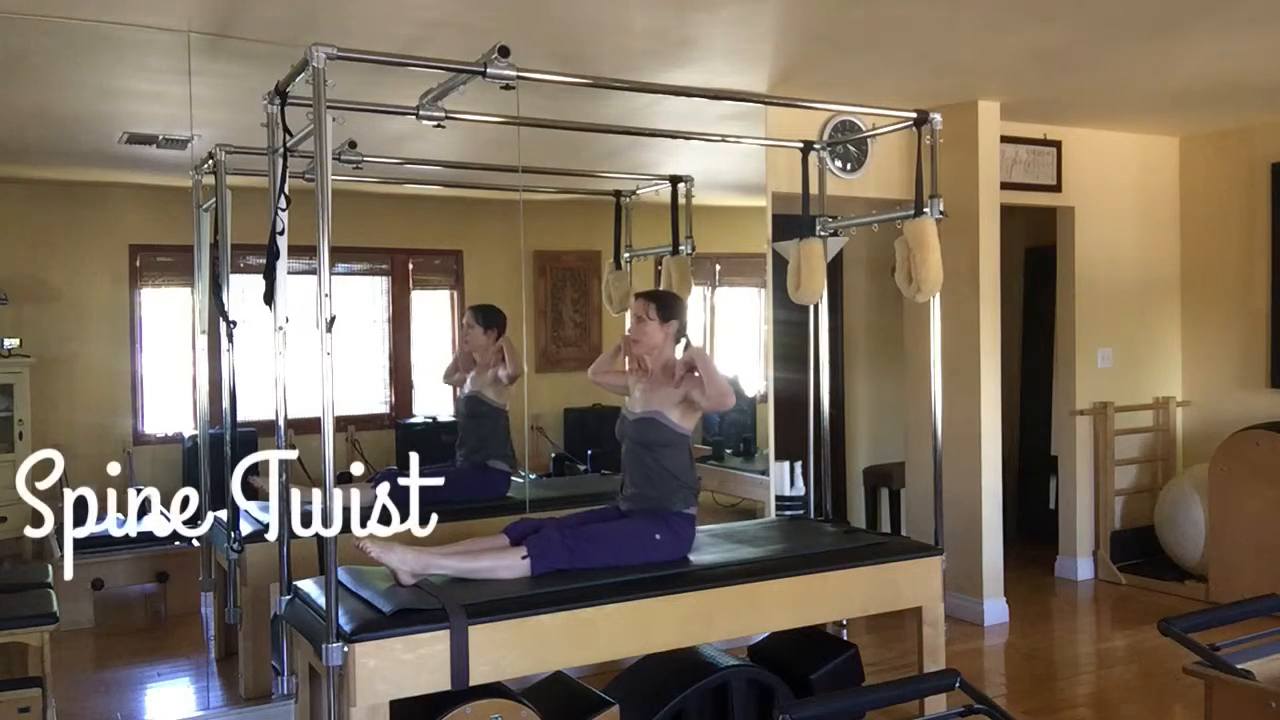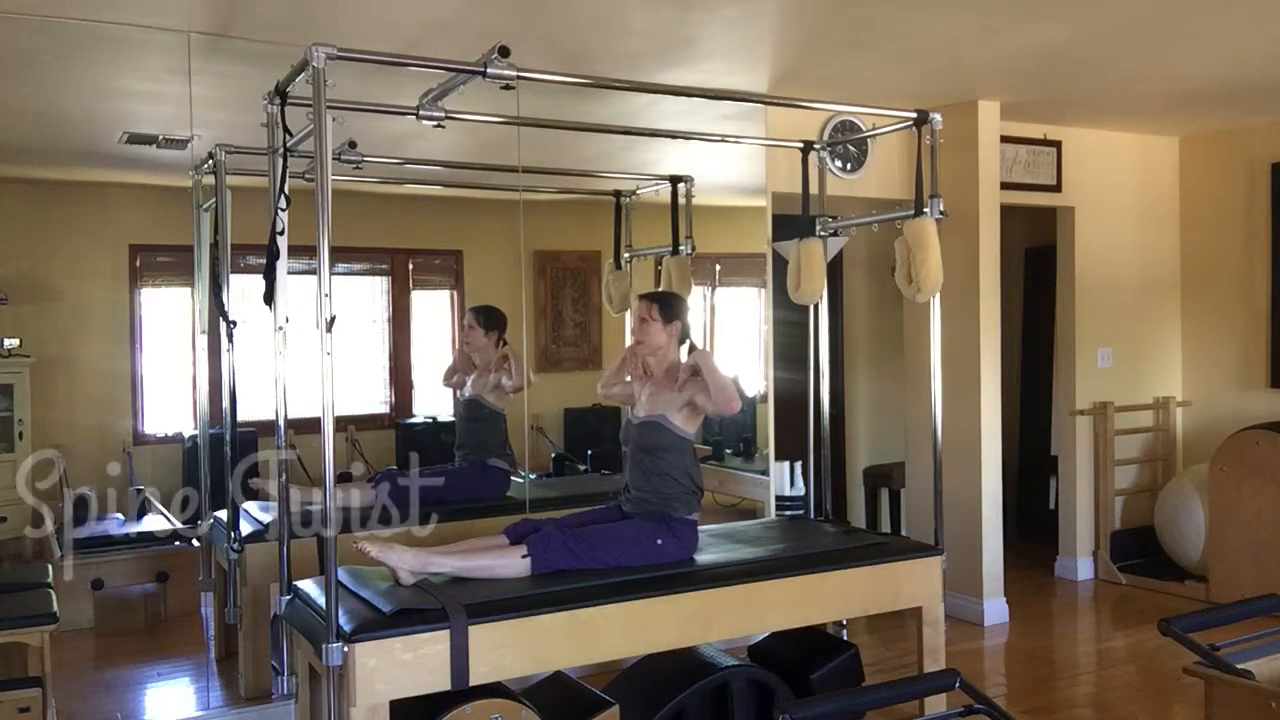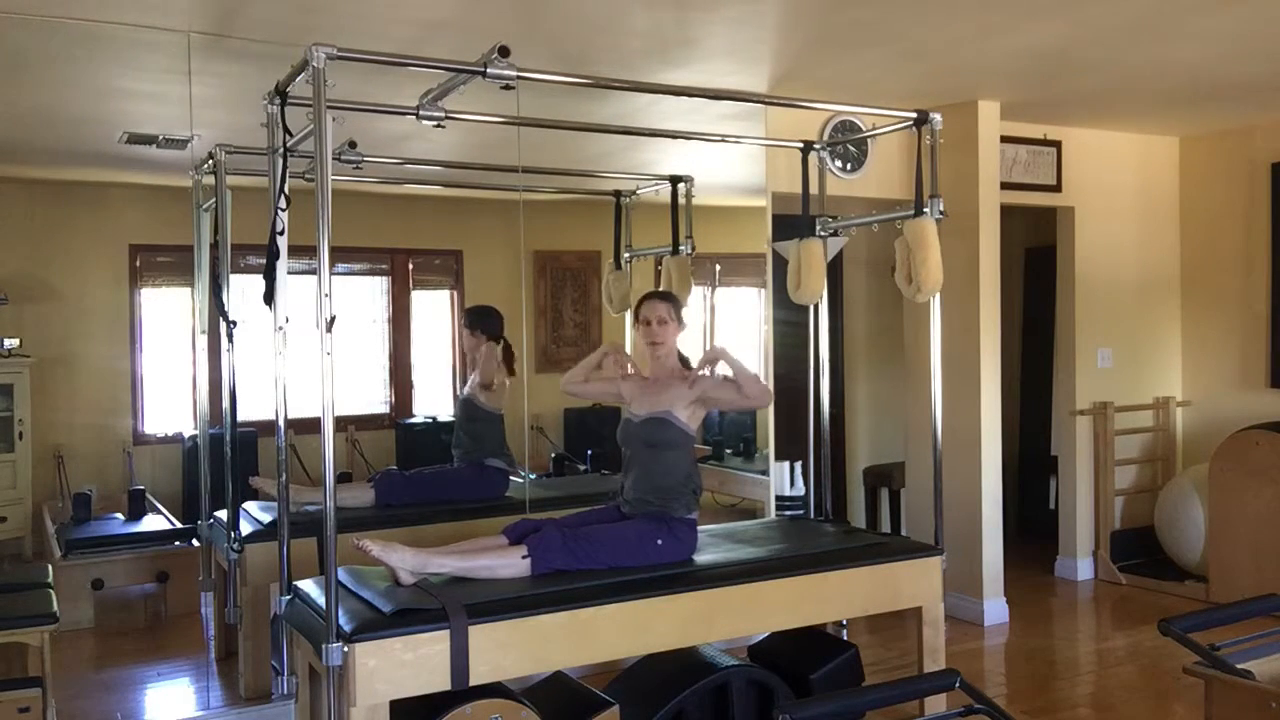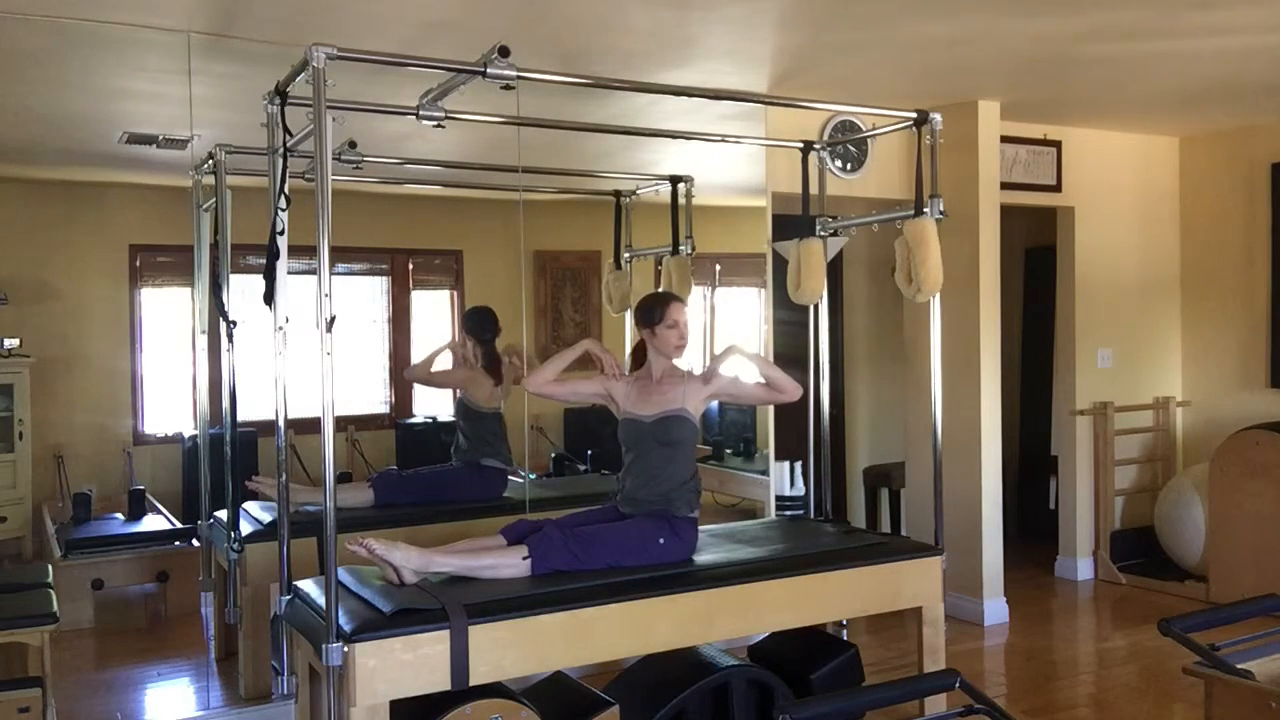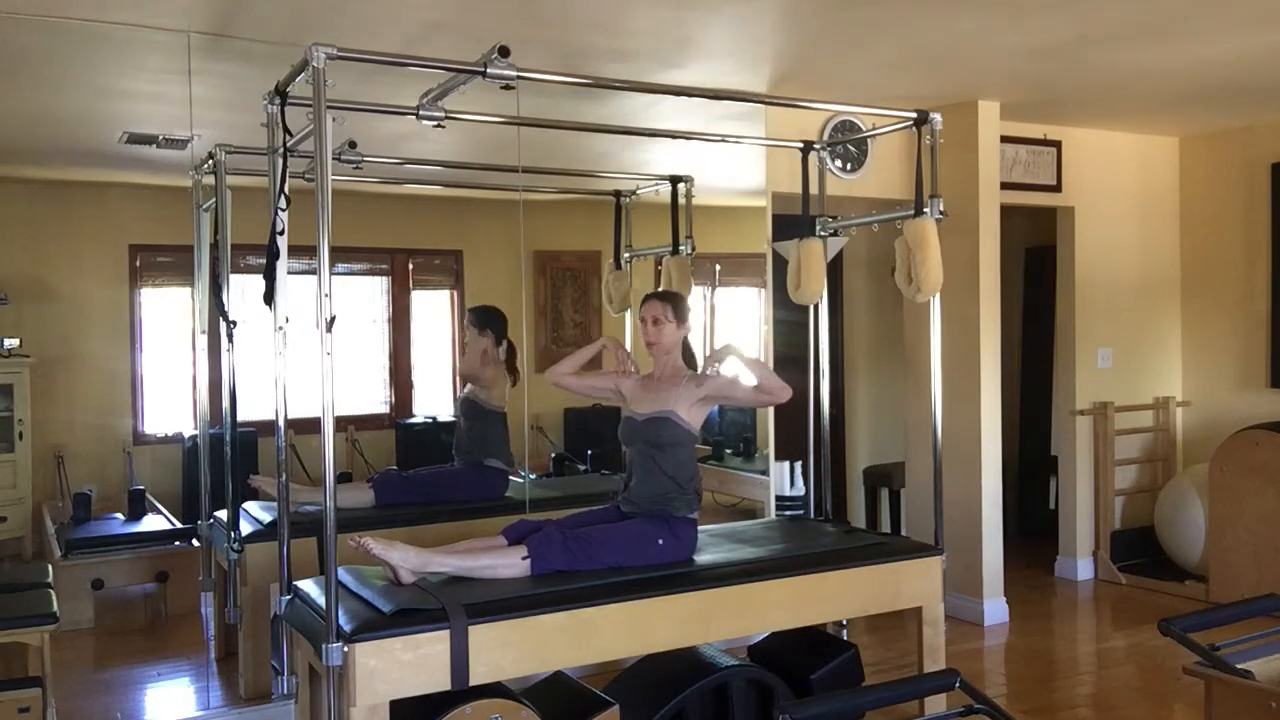
dt=1s
person 1, frame 1
left shoulder: (686, 385)
right shoulder: (639, 381)
left elbow: (725, 400)
right elbow: (595, 374)
left wrist: (698, 355)
right wrist: (621, 345)
left hip: (668, 525)
right hip: (630, 511)
left knee: (557, 547)
right knee: (531, 530)
left ankle: (422, 563)
right ankle: (421, 558)
person 1, frame 2
left shoulder: (689, 388)
right shoulder: (645, 386)
left elbow: (730, 404)
right elbow: (605, 388)
left wrist: (703, 358)
right wrist: (629, 355)
left hip: (669, 528)
right hip: (630, 512)
left knee: (556, 546)
right knee: (532, 530)
left ankle: (422, 563)
right ankle: (419, 557)
person 1, frame 3
left shoulder: (696, 386)
right shoulder: (632, 386)
left elbow: (761, 396)
right elbow: (569, 384)
left wrist: (722, 355)
right wrist: (604, 351)
left hip: (669, 529)
right hip: (628, 513)
left knee: (555, 548)
right knee: (531, 530)
left ankle: (422, 563)
right ankle: (419, 561)
person 1, frame 4
left shoulder: (700, 386)
right shoulder: (618, 387)
left elbow: (790, 392)
right elbow: (536, 384)
left wrist: (740, 353)
right wrist: (586, 346)
left hip: (671, 527)
right hip: (625, 513)
left knee: (556, 547)
right knee: (530, 530)
left ankle: (423, 561)
right ankle: (418, 563)
person 1, frame 5
left shoulder: (700, 387)
right shoulder: (630, 384)
left elbow: (780, 393)
right elbow: (557, 375)
left wrist: (733, 353)
right wrist: (604, 344)
left hip: (670, 527)
right hip: (628, 513)
left knee: (555, 548)
right knee: (532, 531)
left ankle: (422, 563)
right ankle: (419, 560)
person 2, frame 1
left shoulder: (497, 374)
right shoulder: (475, 374)
left elbow: (515, 370)
right elbow: (448, 378)
left wrist: (505, 342)
right wrist: (461, 352)
left hip: (489, 475)
right hip: (469, 467)
left knee: (400, 487)
right knee: (394, 481)
left ankle: (304, 495)
right ankle: (305, 493)
person 2, frame 2
left shoulder: (499, 376)
right shoulder: (475, 376)
left elbow: (519, 382)
right elbow: (448, 380)
left wrist: (509, 352)
right wrist: (459, 355)
left hip: (489, 474)
right hip: (468, 468)
left knee: (403, 487)
right knee: (393, 480)
left ankle: (302, 496)
right ankle: (302, 494)
person 2, frame 3
left shoulder: (490, 376)
right shoulder: (479, 374)
left elbow: (484, 379)
left wrist: (490, 349)
right wrist: (474, 353)
left hip: (486, 475)
right hip: (470, 468)
left knee: (400, 486)
right knee: (392, 479)
left ankle: (299, 496)
right ankle: (300, 493)
person 2, frame 4
left shoulder: (471, 375)
right shoulder: (504, 372)
left elbow: (413, 373)
left wrist: (447, 348)
right wrist: (512, 352)
left hip: (483, 476)
right hip: (482, 471)
left knee: (397, 486)
right knee: (394, 480)
left ankle: (297, 496)
right ankle: (301, 492)
person 2, frame 5
left shoulder: (492, 372)
right shoulder: (493, 370)
left elbow: (465, 370)
left wrist: (480, 347)
left hip: (485, 476)
right hip: (475, 469)
left knee: (400, 487)
right knee: (394, 480)
left ankle: (298, 496)
right ankle: (301, 491)
